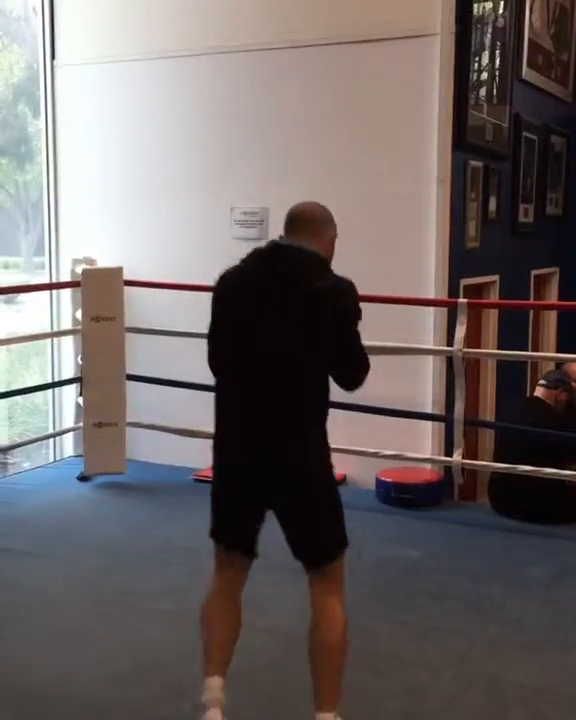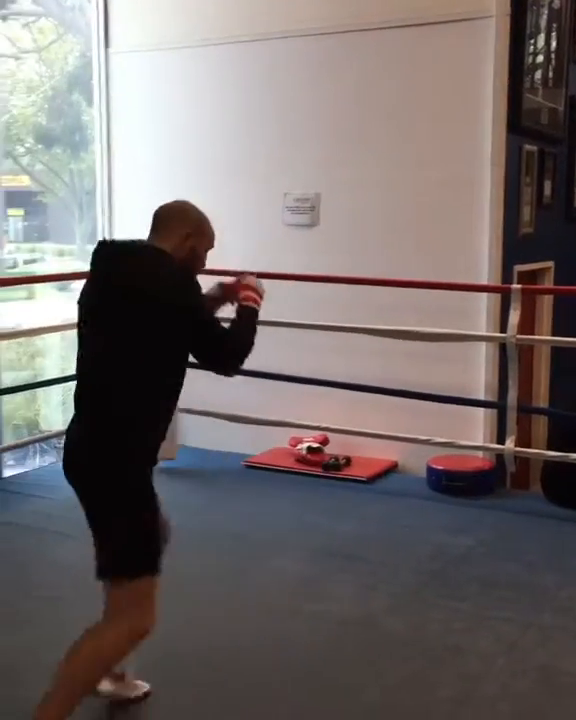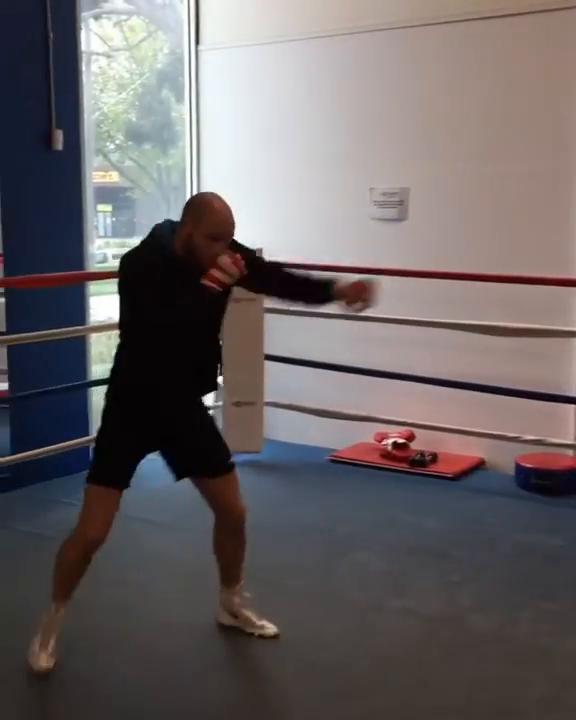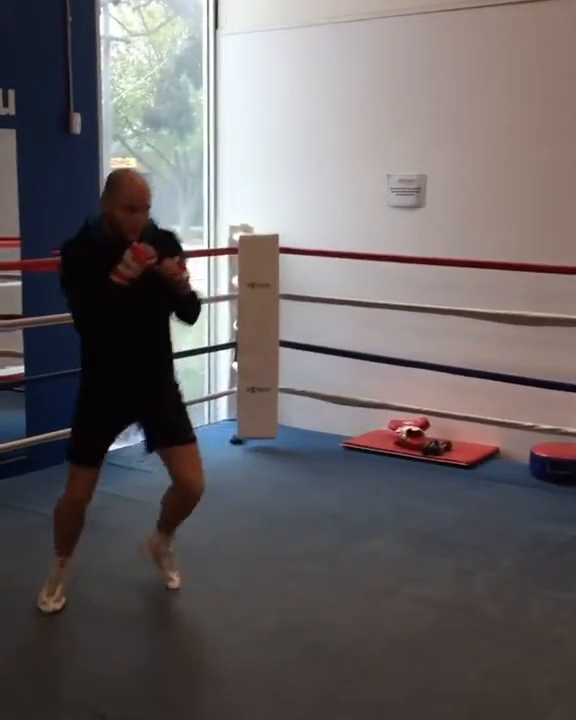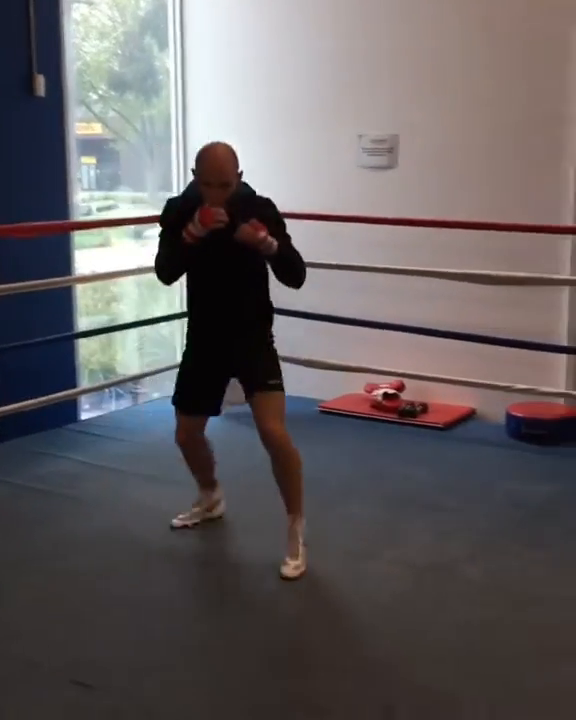
dt=0.7s
person 1, frame 1
left shoulder: (232, 282)
right shoulder: (333, 292)
right elbow: (351, 375)
left hip: (235, 449)
right hip: (298, 454)
left knee: (227, 576)
right knee: (328, 588)
person 1, frame 2
left shoulder: (108, 275)
right shoulder: (172, 283)
right elbow: (225, 358)
left wrist: (207, 302)
right wrist: (248, 309)
left hip: (90, 446)
right hip: (117, 457)
left knee: (153, 537)
right knee: (132, 619)
left ankle: (107, 675)
person 1, frame 3
left shoulder: (227, 259)
right shoulder: (140, 266)
left elbow: (283, 281)
right elbow: (154, 334)
left wrist: (336, 291)
right wrist: (206, 290)
left hip: (186, 408)
right hip: (133, 409)
left knee: (231, 511)
right knee: (92, 529)
left ankle: (232, 603)
right ankle: (53, 620)
person 1, frame 4
left shoulder: (163, 243)
right shoulder: (79, 252)
left elbow: (189, 315)
right elbow: (85, 320)
left wrist: (182, 288)
right wrist: (115, 281)
left hip: (158, 383)
right hip: (103, 387)
left knee: (190, 485)
right knee: (77, 495)
left ankle: (161, 542)
right ankle: (59, 571)
person 1, frame 5
left shoulder: (260, 210)
right shoulder: (180, 209)
left elbow: (296, 276)
right elbow: (166, 273)
left wrist: (270, 246)
right wrist: (187, 238)
left hip: (252, 335)
right hip: (203, 337)
left knee: (274, 433)
right knee: (187, 435)
left ankle: (296, 533)
right ankle: (210, 497)
